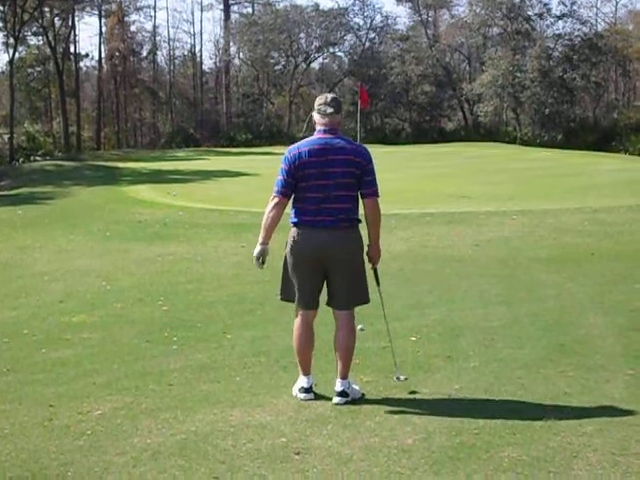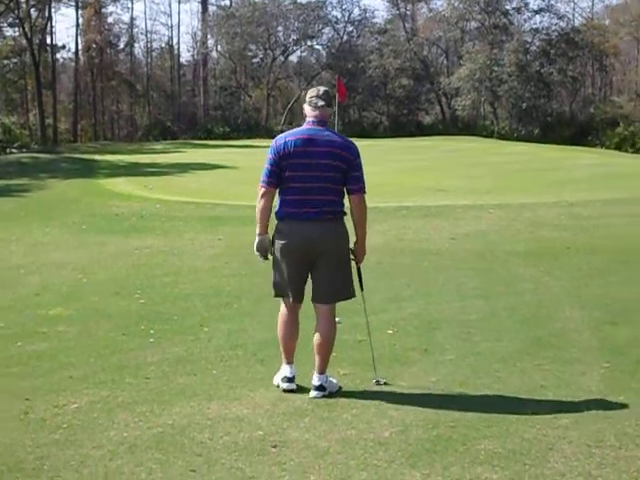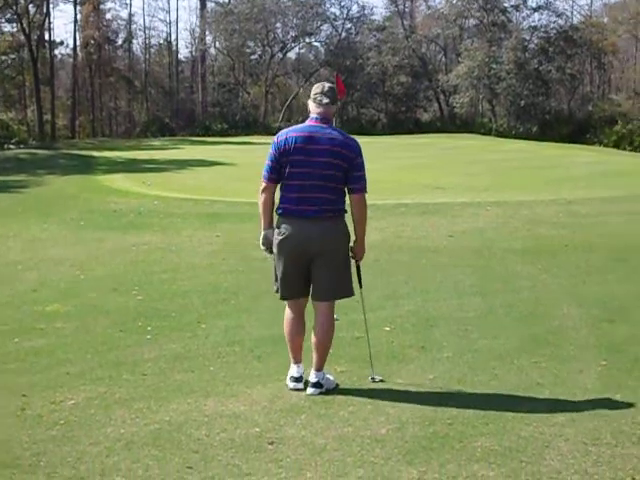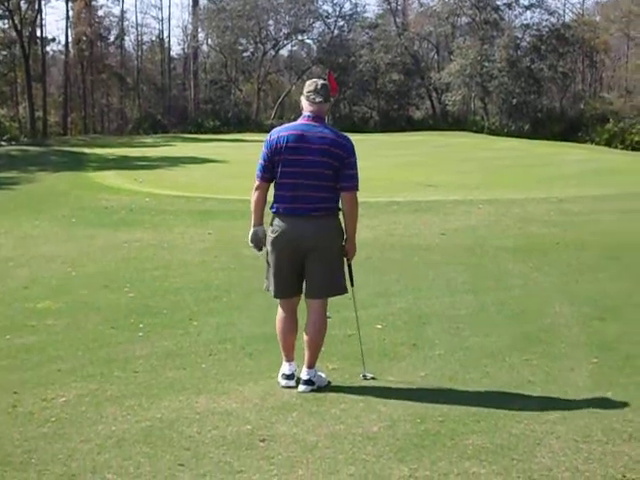
dt=0.2s
person 1, frame 1
left shoulder: (296, 152)
right shoulder: (359, 153)
left elbow: (278, 201)
right elbow: (371, 204)
left wrist: (263, 242)
right wrist: (374, 244)
left hip: (305, 240)
right hip: (345, 240)
left knee: (304, 314)
right knee: (344, 315)
left ankle: (305, 381)
right ankle: (343, 385)
person 1, frame 2
left shoulder: (282, 142)
right shoulder: (347, 147)
left elbow: (266, 193)
right elbow: (357, 199)
left wrist: (262, 233)
right wrist: (360, 241)
left hip: (290, 232)
right hip: (330, 234)
left knee: (289, 305)
right knee: (325, 310)
left ankle: (287, 371)
right ankle: (320, 379)
person 1, frame 3
left shoulder: (284, 138)
right shoulder: (349, 145)
left elbow: (267, 188)
right elbow: (357, 199)
left wrist: (266, 228)
right wrist: (359, 240)
left hip: (290, 229)
right hip: (330, 232)
left knee: (294, 305)
right knee: (324, 307)
left ankle: (296, 371)
right ankle: (317, 376)
person 1, frame 4
left shoulder: (277, 136)
right shoulder: (342, 143)
left elbow: (260, 187)
right elbow: (349, 197)
left wrist: (257, 225)
right wrist: (351, 239)
left hip: (284, 228)
right hip: (324, 230)
left knee: (287, 303)
right knee: (317, 304)
left ankle: (288, 368)
right ankle: (309, 374)
